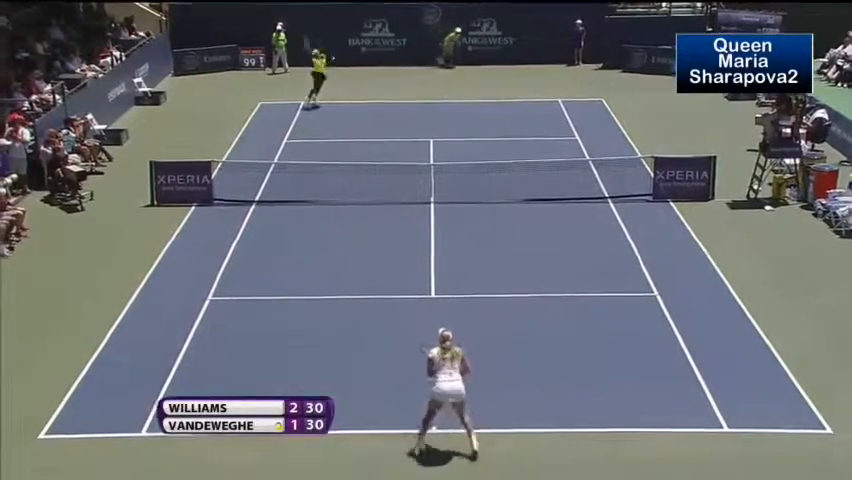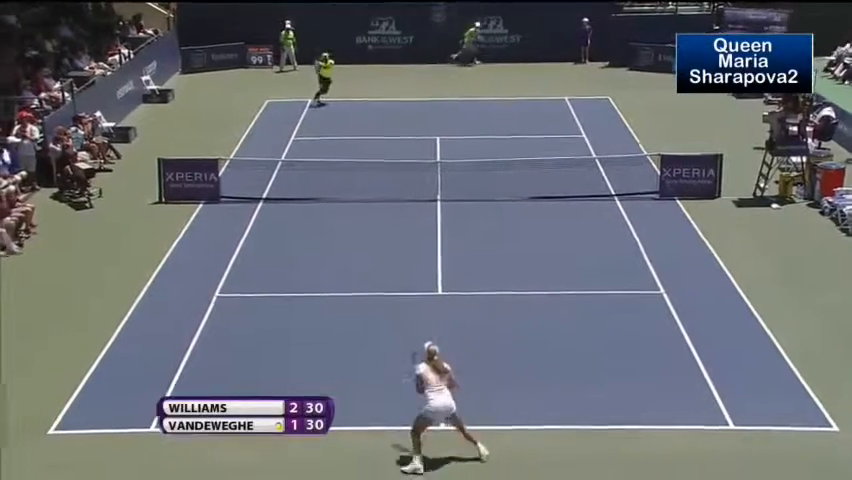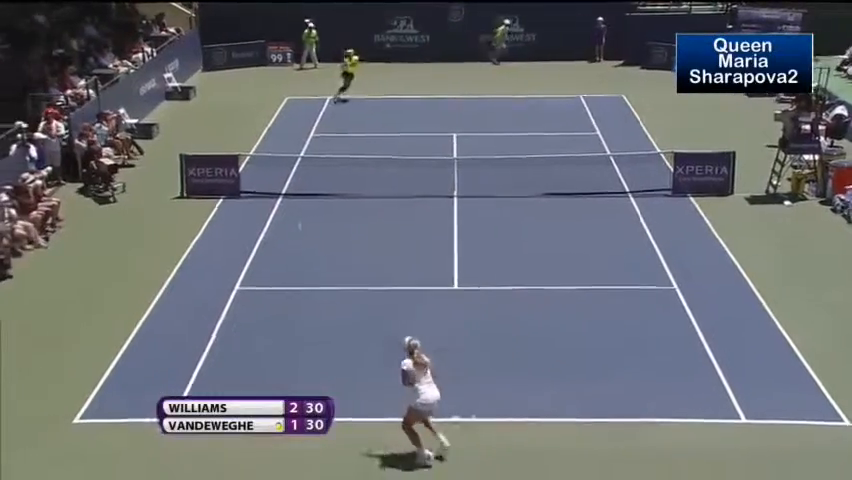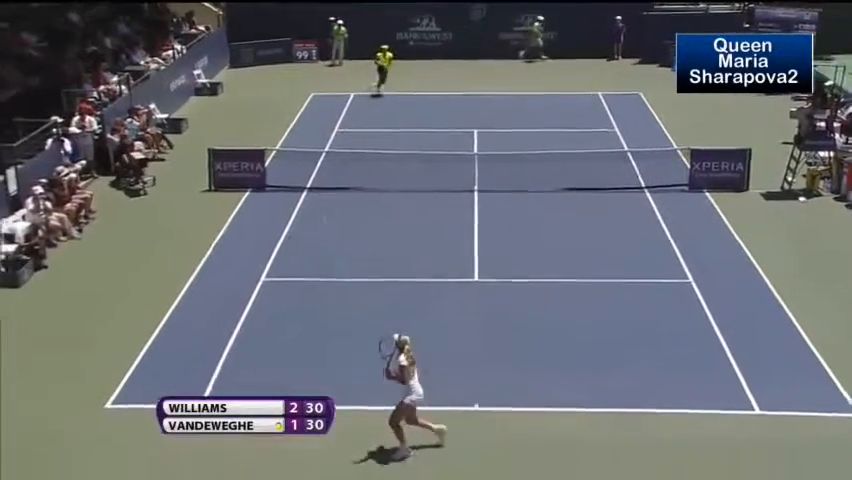
dt=0.2s
person 1, frame 1
left shoulder: (433, 353)
right shoulder: (458, 352)
left elbow: (429, 374)
right elbow: (467, 370)
left hip: (441, 388)
right hip: (457, 388)
left knee: (430, 415)
right knee: (463, 417)
left ankle: (420, 442)
right ankle: (474, 445)
person 1, frame 2
left shoulder: (420, 368)
right shoulder: (444, 366)
left elbow: (419, 390)
right elbow: (454, 385)
left hip: (433, 406)
right hip: (448, 403)
left knee: (415, 432)
right knee: (461, 428)
left ankle: (417, 463)
right ankle: (480, 449)
person 1, frame 3
left shoulder: (406, 363)
right shoulder: (424, 359)
left elbow: (406, 383)
left hip: (424, 398)
right hip: (434, 394)
left knee: (406, 425)
right knee: (423, 419)
left ankle: (423, 454)
right ankle: (441, 441)
person 1, frame 4
left shoulder: (402, 359)
right shoulder: (399, 356)
left elbow: (404, 380)
left wrist: (391, 376)
left hip: (413, 394)
right hip: (413, 393)
left knee: (393, 421)
right knee: (412, 420)
left ankle: (404, 449)
right ankle: (437, 429)
